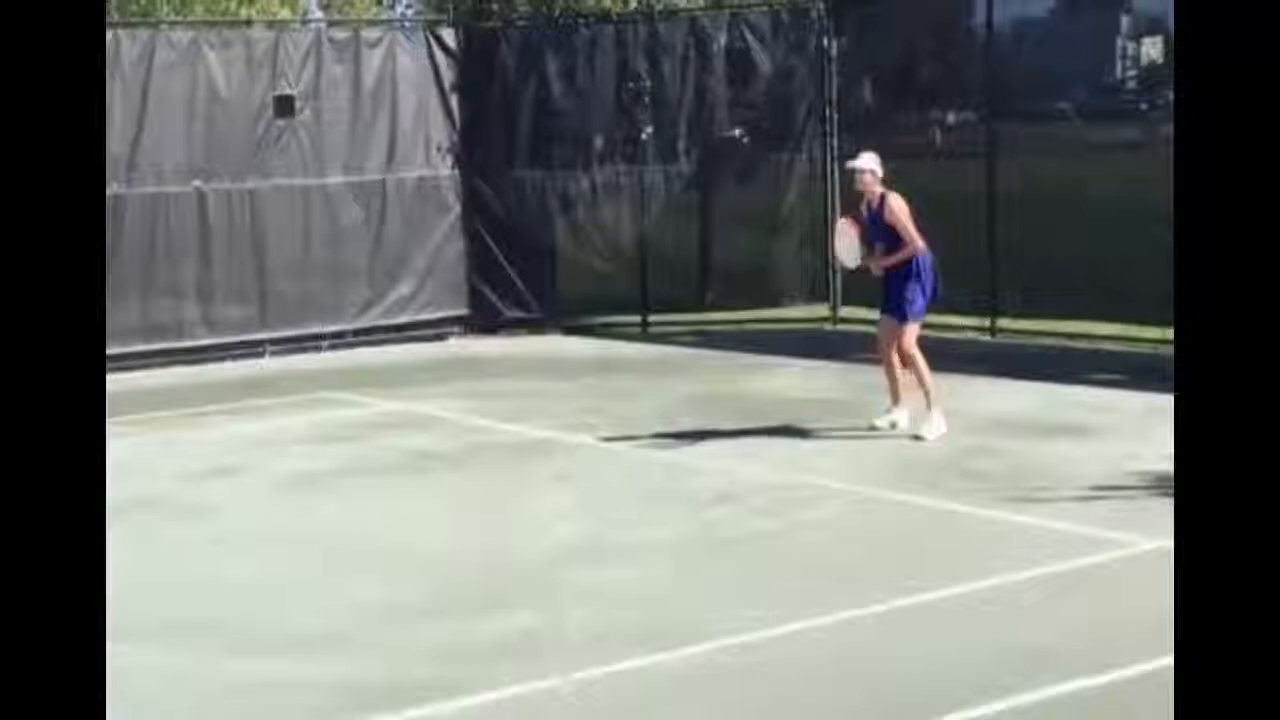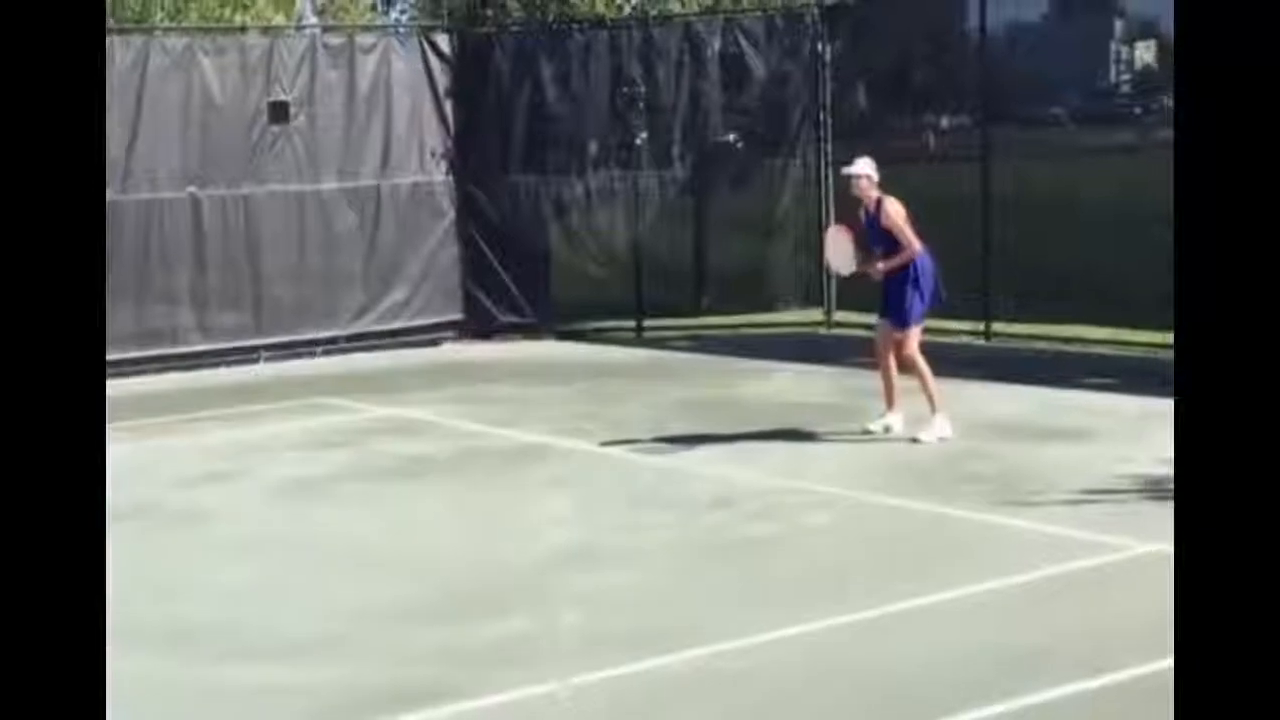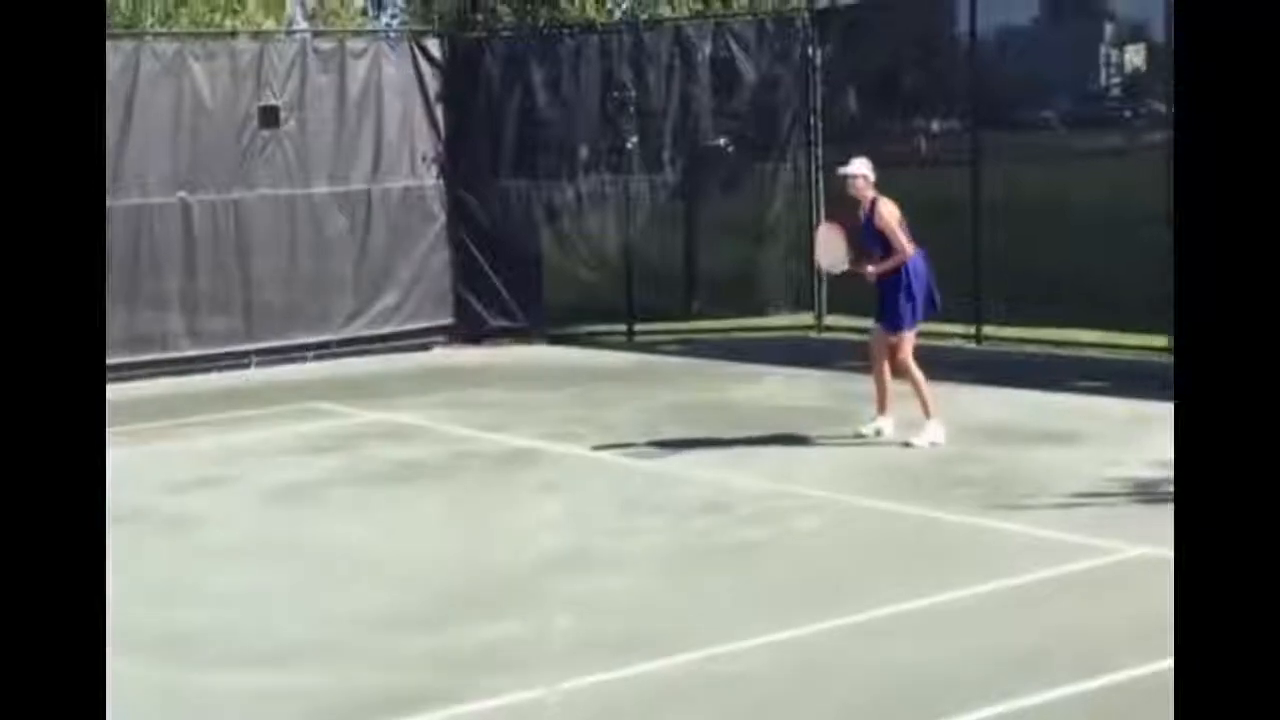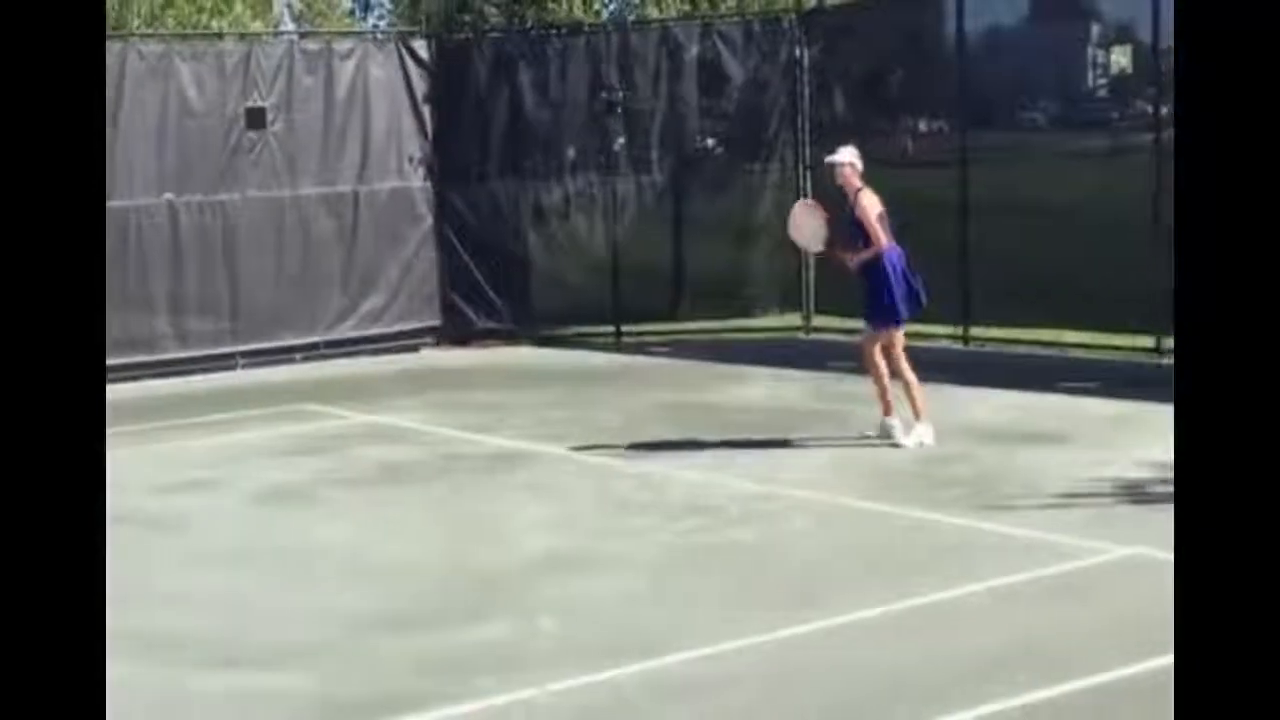
dt=0.2s
person 1, frame 1
left shoulder: (892, 203)
right shoulder: (865, 207)
left elbow: (917, 245)
left wrist: (885, 261)
right wrist: (874, 260)
left hip: (915, 273)
right hip: (894, 276)
left knee: (906, 344)
right knee: (885, 344)
left ankle: (935, 414)
right ankle: (898, 410)
person 1, frame 2
left shoulder: (888, 208)
right shoulder: (864, 211)
left elbow: (915, 249)
left wrist: (884, 266)
right wrist: (874, 266)
left hip: (914, 278)
right hip: (895, 280)
left knee: (909, 351)
right knee: (882, 345)
left ankle: (939, 419)
right ankle: (892, 414)
person 1, frame 3
left shoulder: (882, 209)
right shoulder: (863, 211)
left elbow: (906, 251)
left wrist: (877, 269)
right wrist: (866, 266)
left hip: (908, 281)
right hip: (892, 283)
left knee: (902, 357)
right knee: (878, 349)
left ankle: (933, 425)
right ankle: (883, 418)
person 1, frame 4
left shoulder: (863, 199)
right shoulder: (853, 199)
left elbow: (882, 244)
left wrist: (855, 258)
right wrist: (849, 253)
left hip: (888, 277)
right hip: (878, 279)
left knee: (895, 355)
right knee: (871, 349)
left ankle: (922, 427)
right ankle: (889, 418)
